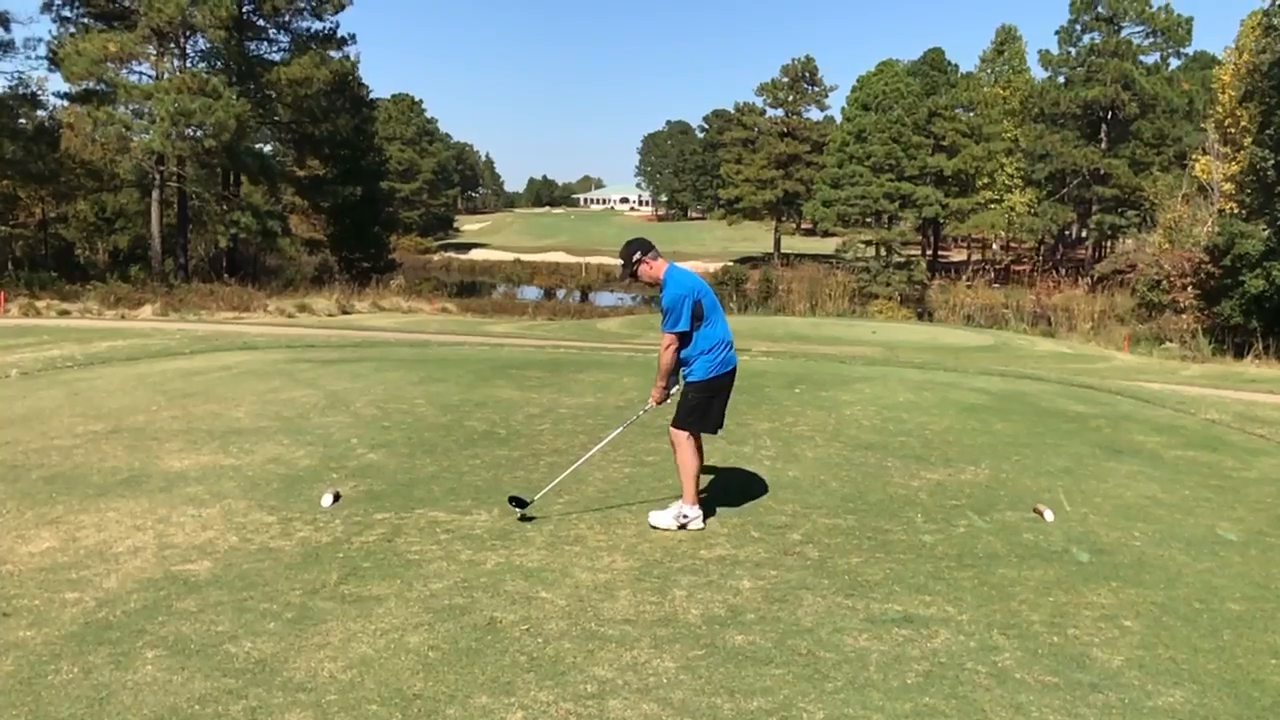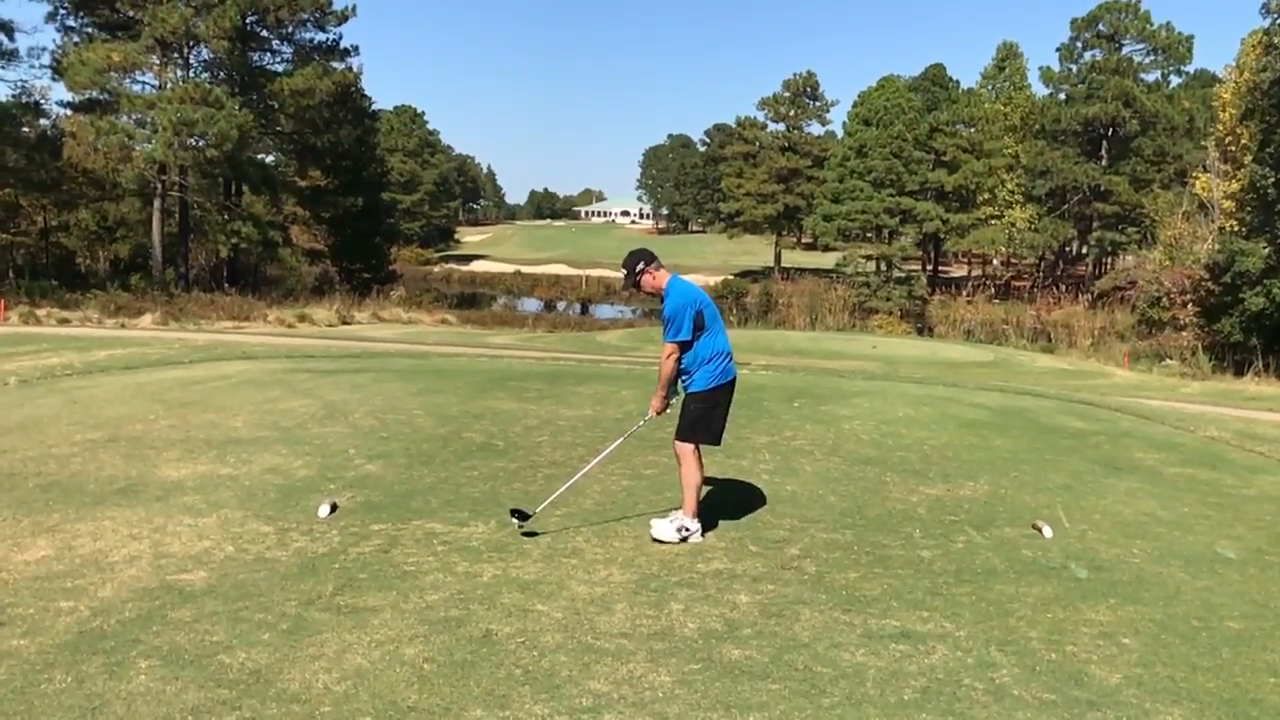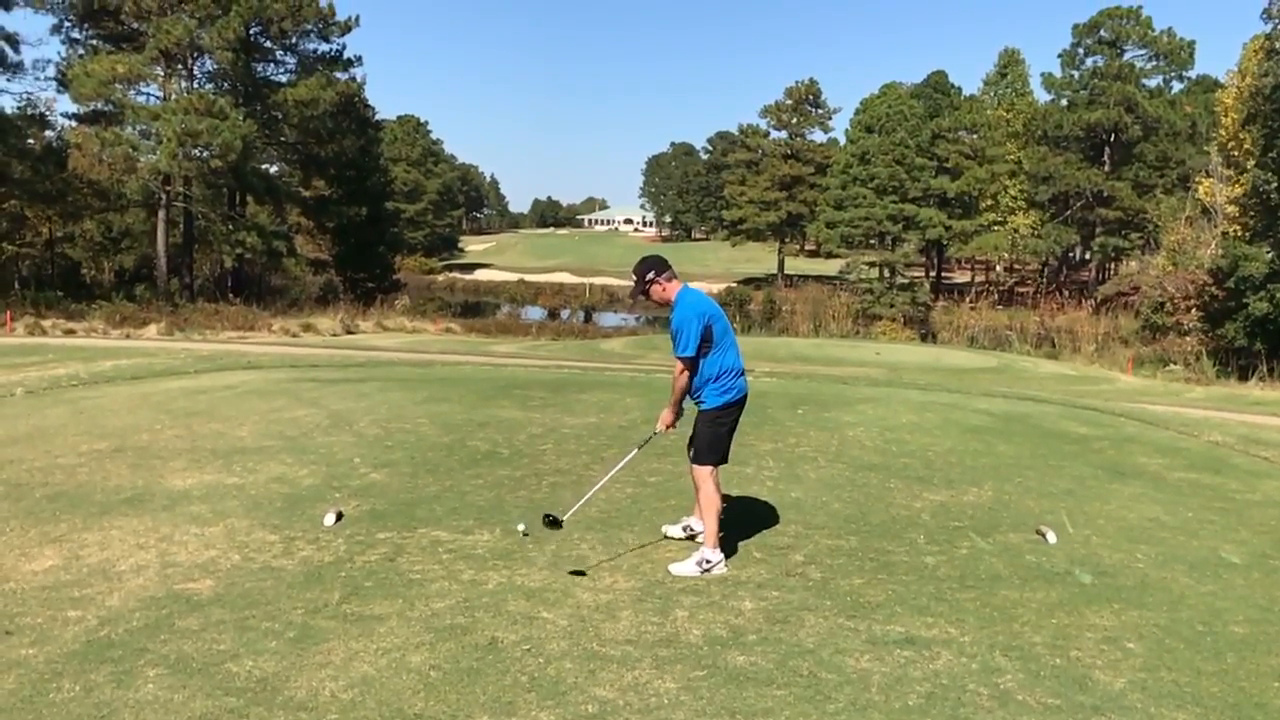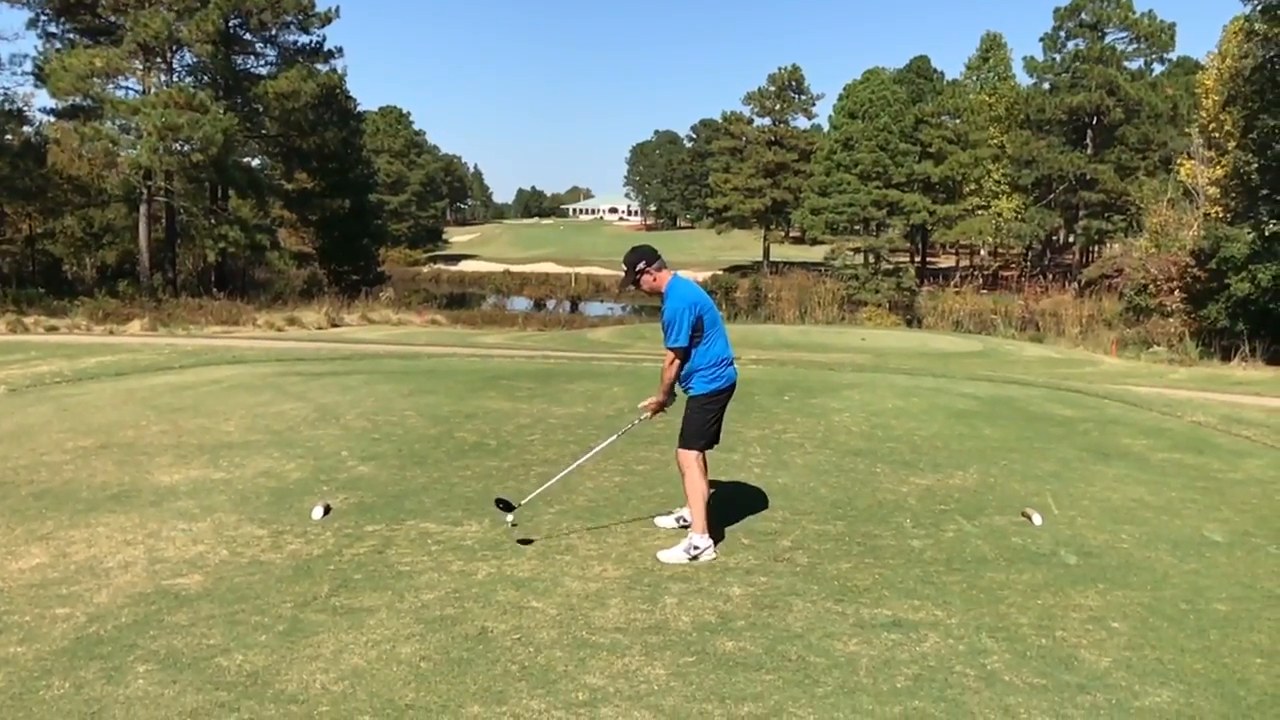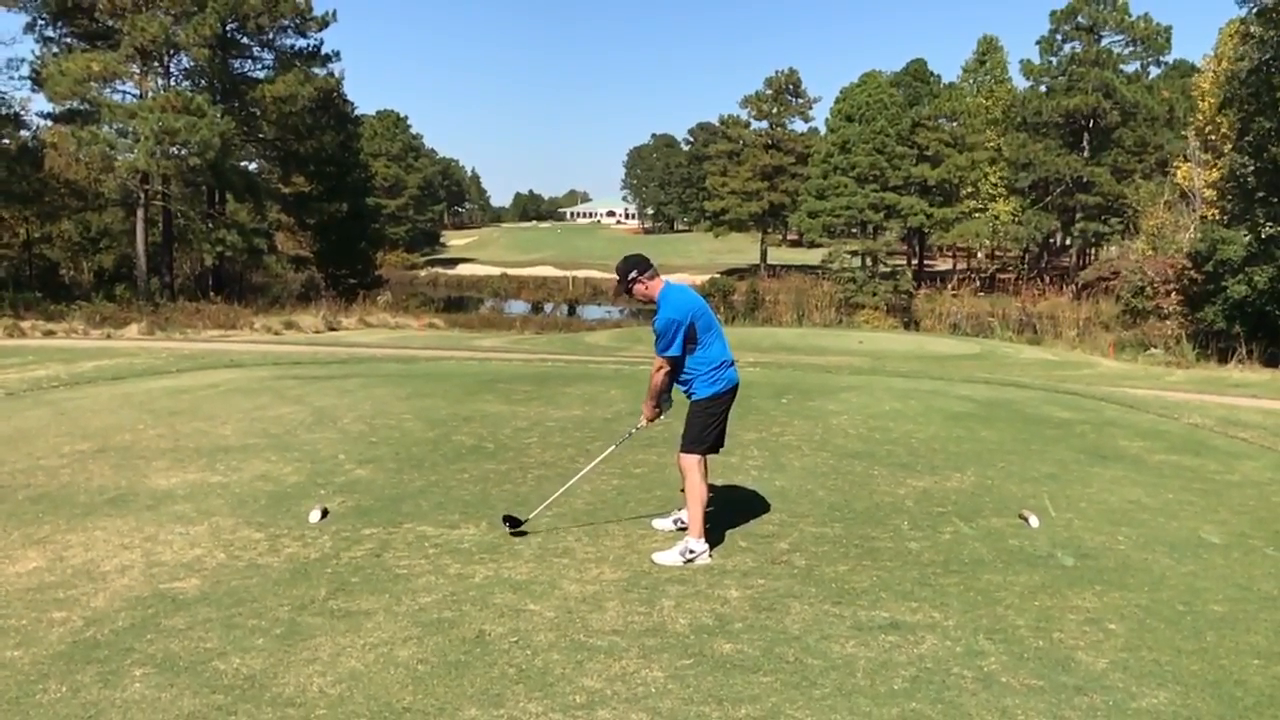
dt=1s
person 1, frame 1
left shoulder: (675, 290)
right shoulder: (678, 278)
left elbow: (670, 345)
left wrist: (660, 385)
right wrist: (669, 379)
left hip: (709, 368)
right hip: (710, 365)
left knee: (681, 433)
right knee: (689, 435)
left ankle: (690, 511)
right ankle: (688, 503)
person 1, frame 2
left shoulder: (677, 299)
right shoulder: (679, 291)
left elbow: (672, 354)
right elbow: (680, 351)
left wrist: (660, 395)
right wrist: (668, 390)
left hip: (709, 380)
right hip: (705, 378)
left knee: (686, 446)
right knee: (685, 447)
left ankle: (689, 523)
right ankle: (686, 514)
person 1, frame 3
left shoulder: (686, 312)
right shoulder: (691, 299)
left elbow: (684, 370)
left wrist: (671, 409)
right wrist: (677, 405)
left hip: (720, 396)
right hip: (721, 393)
left knee: (703, 469)
right knee: (696, 455)
left ankle: (711, 554)
right ankle: (700, 521)
person 1, frame 4
left shoulder: (677, 302)
right shoulder: (681, 288)
left elbow: (674, 359)
left wrist: (661, 397)
right wrist: (667, 392)
left hip: (708, 383)
right hip: (712, 379)
left knee: (688, 455)
right knee: (693, 449)
left ankle: (700, 540)
right ankle: (693, 512)
person 1, frame 5
left shoulder: (669, 312)
right shoulder: (676, 292)
left elbow: (662, 366)
left wrist: (650, 403)
right wrist: (663, 396)
left hip: (711, 386)
right hip: (714, 382)
left knee: (690, 459)
right knee: (694, 453)
left ankle: (696, 544)
right ankle: (690, 513)
